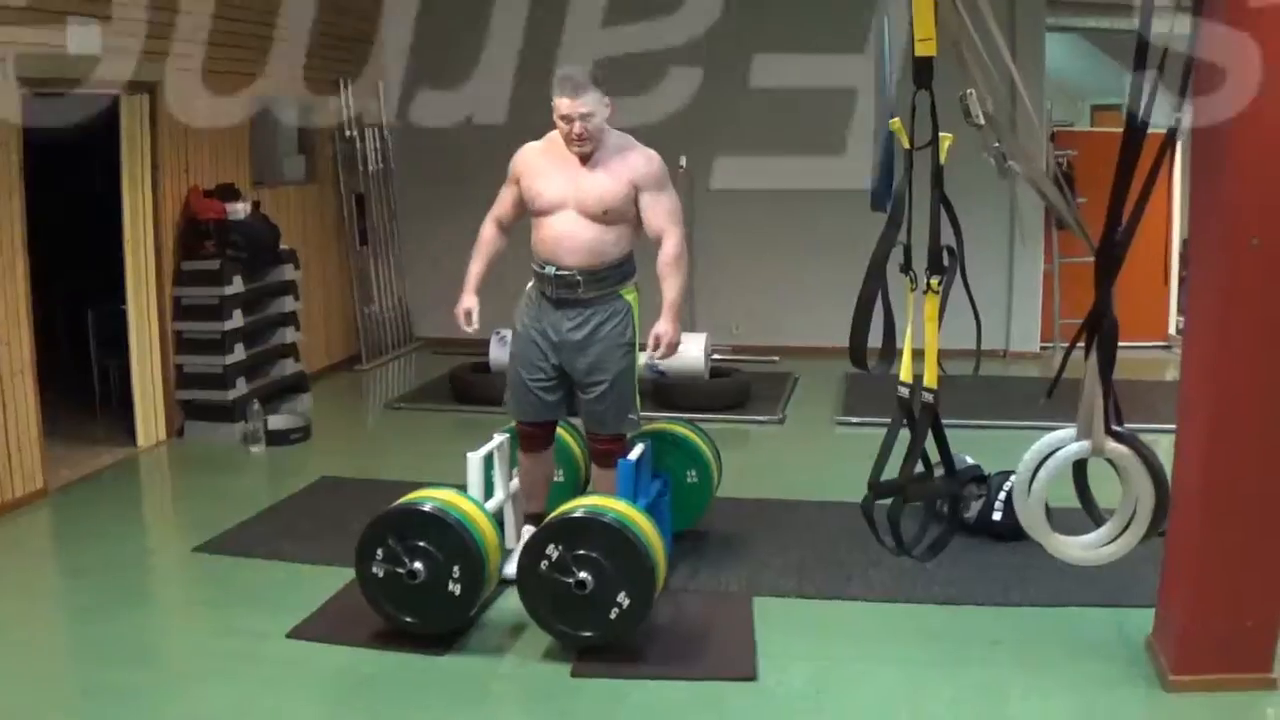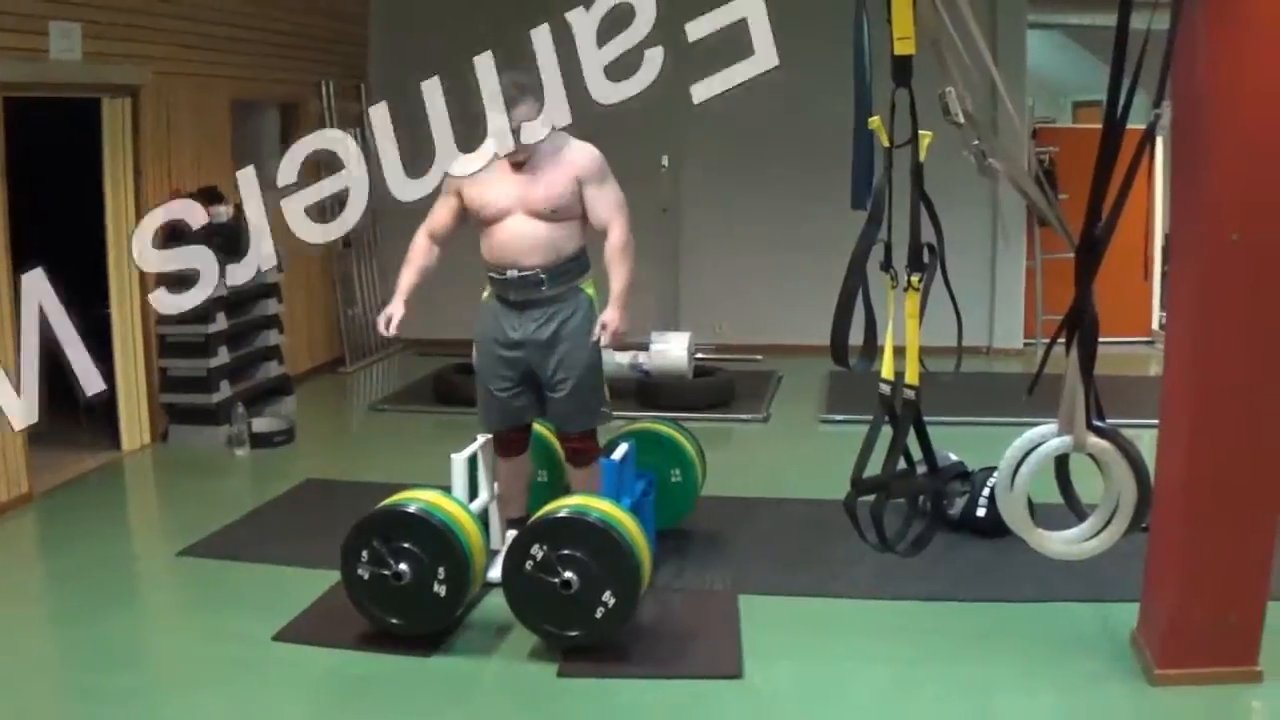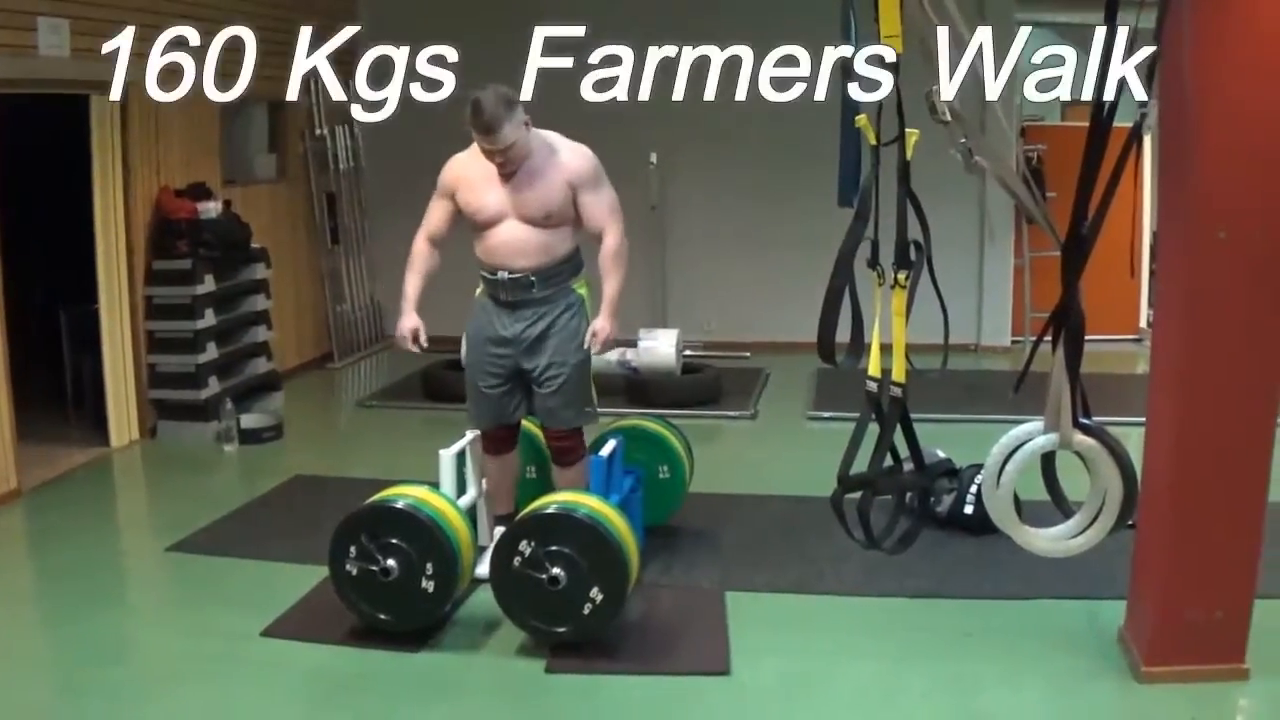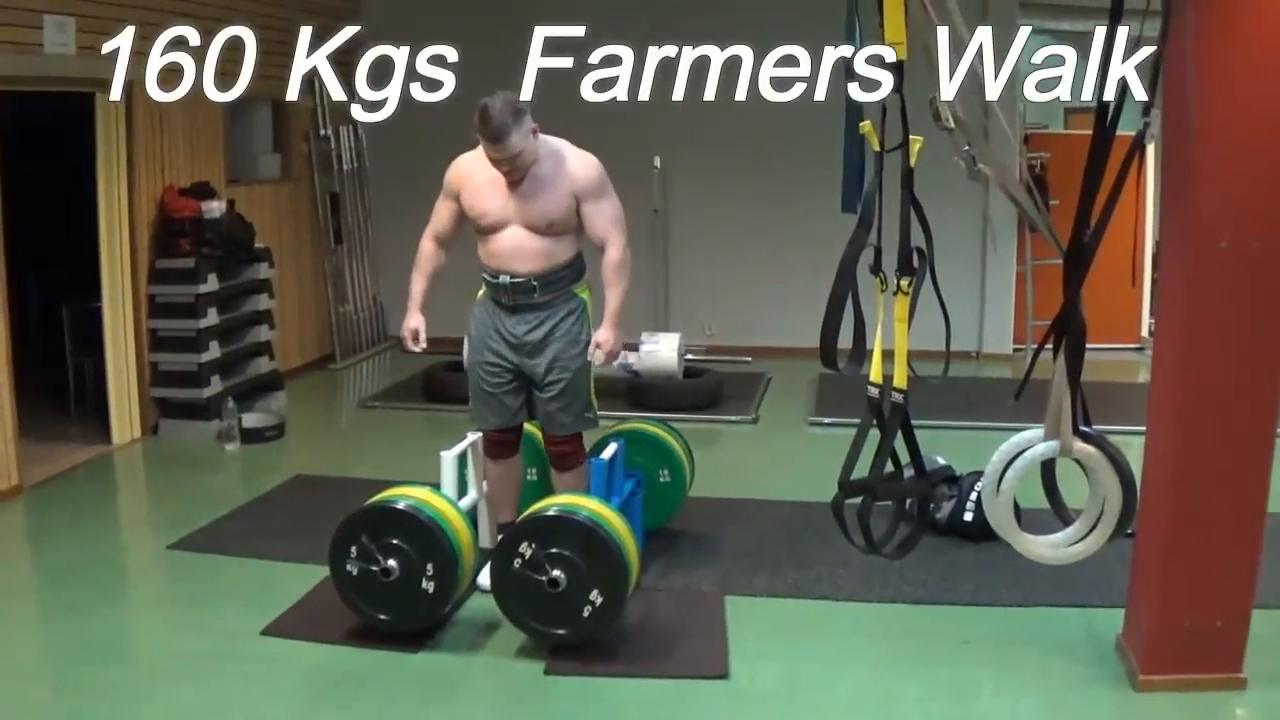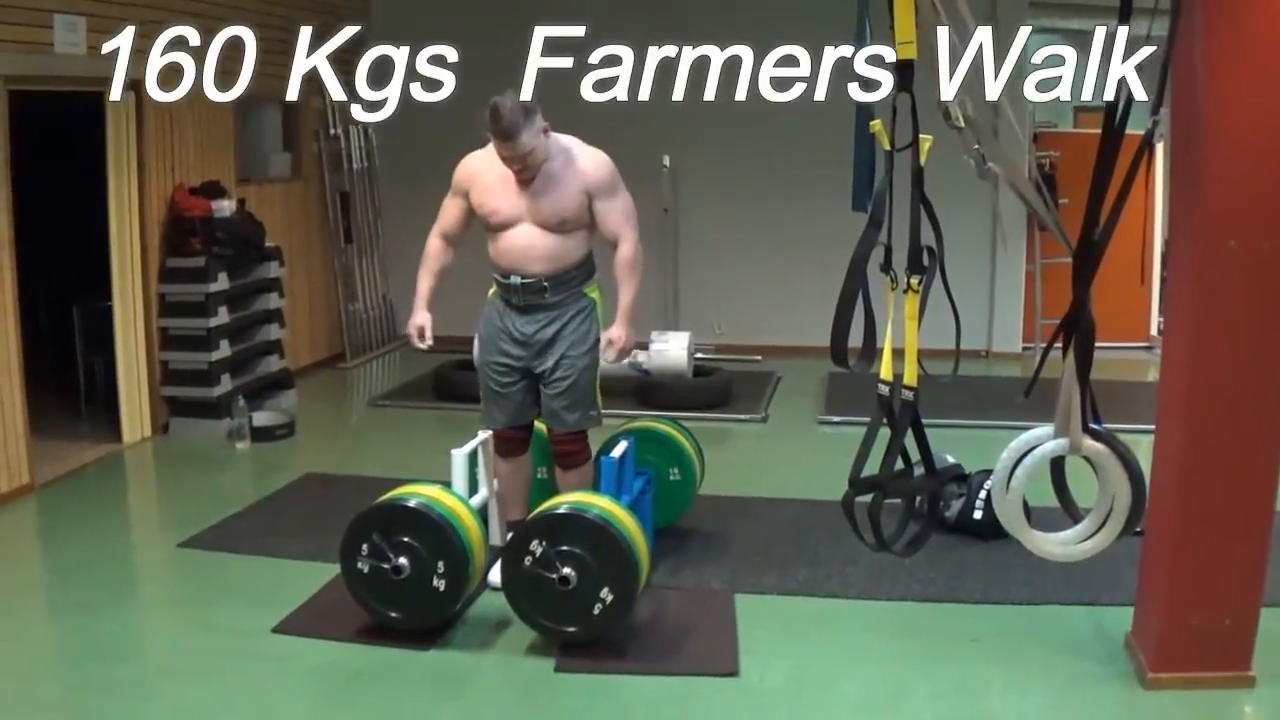
dt=0.5s
person 1, frame 1
left shoulder: (640, 163)
right shoulder: (529, 159)
left elbow: (670, 240)
right elbow: (497, 223)
left wrist: (669, 314)
right wrist: (470, 287)
left hip: (605, 308)
right hip: (540, 304)
left knee: (606, 435)
right knee: (532, 426)
right ankle: (533, 531)
person 1, frame 2
left shoulder: (580, 159)
right shoulder: (466, 171)
left elbow: (616, 231)
right elbow: (431, 236)
left wrist: (616, 303)
right wrist: (400, 296)
left hip: (565, 305)
right hip: (500, 310)
left knee: (576, 431)
right knee: (507, 431)
right ankle: (515, 536)
person 1, frame 3
left shoulder: (574, 162)
right shoulder: (458, 171)
left elbow: (612, 235)
right elbow: (428, 240)
left wrist: (608, 310)
right wrist: (409, 307)
left hip: (557, 305)
right hip: (492, 307)
left knee: (563, 432)
right knee: (495, 428)
right ankle: (502, 532)
person 1, frame 4
left shoulder: (580, 170)
right shoulder: (464, 172)
left elbow: (614, 246)
right elbow: (435, 240)
left wrist: (610, 322)
right wrist: (415, 306)
left hip: (559, 310)
right hip: (494, 312)
left knee: (563, 437)
right knee: (498, 434)
right ankle: (505, 543)
person 1, frame 5
left shoulder: (591, 167)
right shoulder: (473, 170)
left elbow: (627, 242)
right elbow: (442, 238)
left wrist: (624, 317)
right wrist: (421, 303)
left hip: (569, 309)
right hip: (504, 310)
left knee: (567, 434)
right knee: (508, 433)
right ankle: (516, 541)
